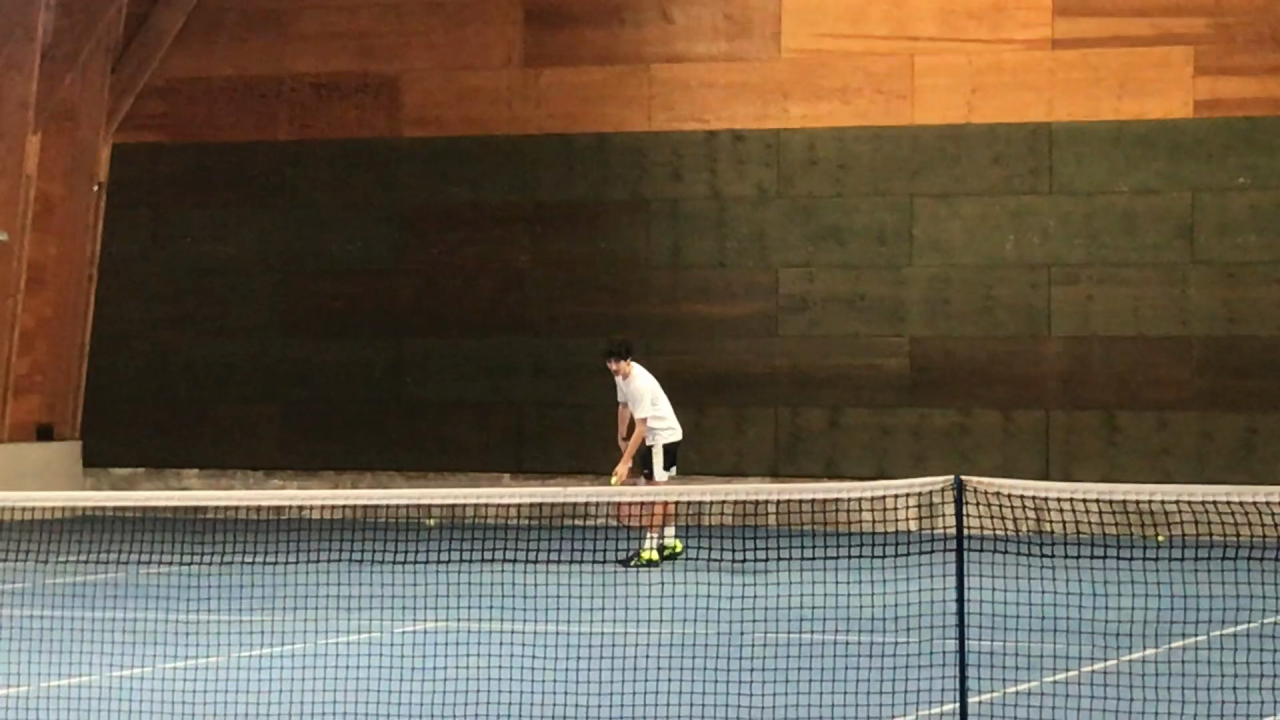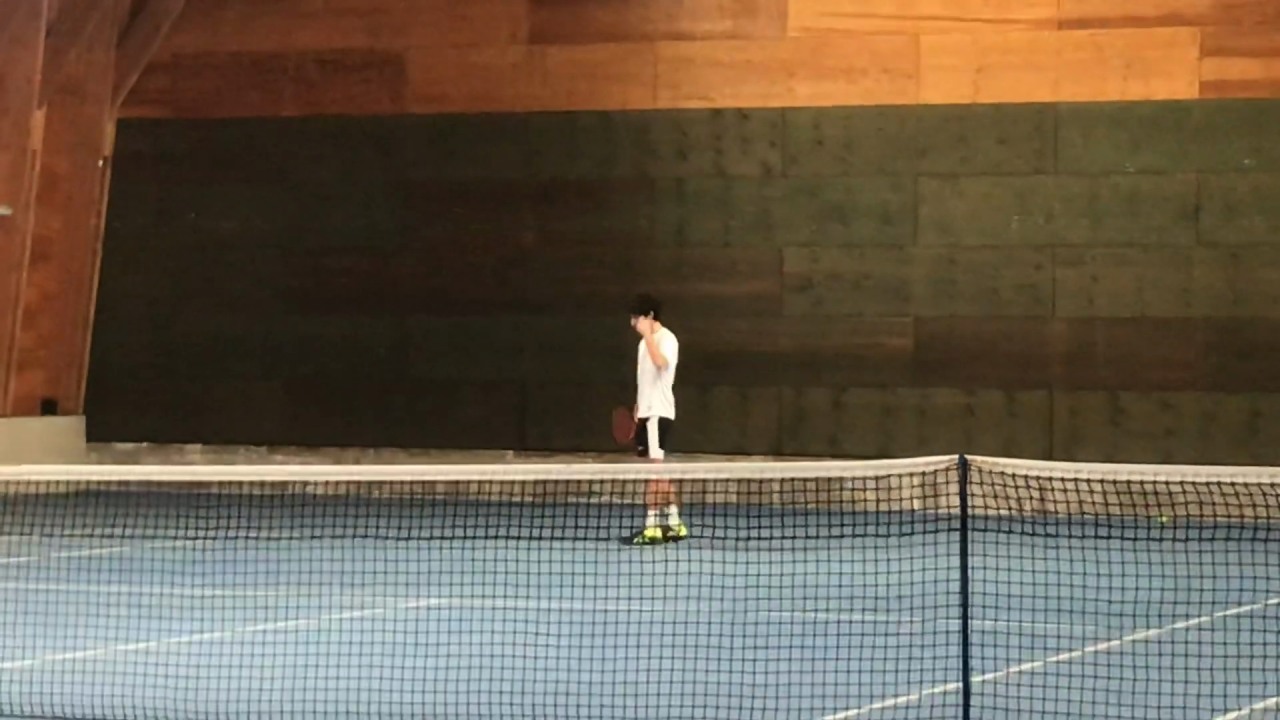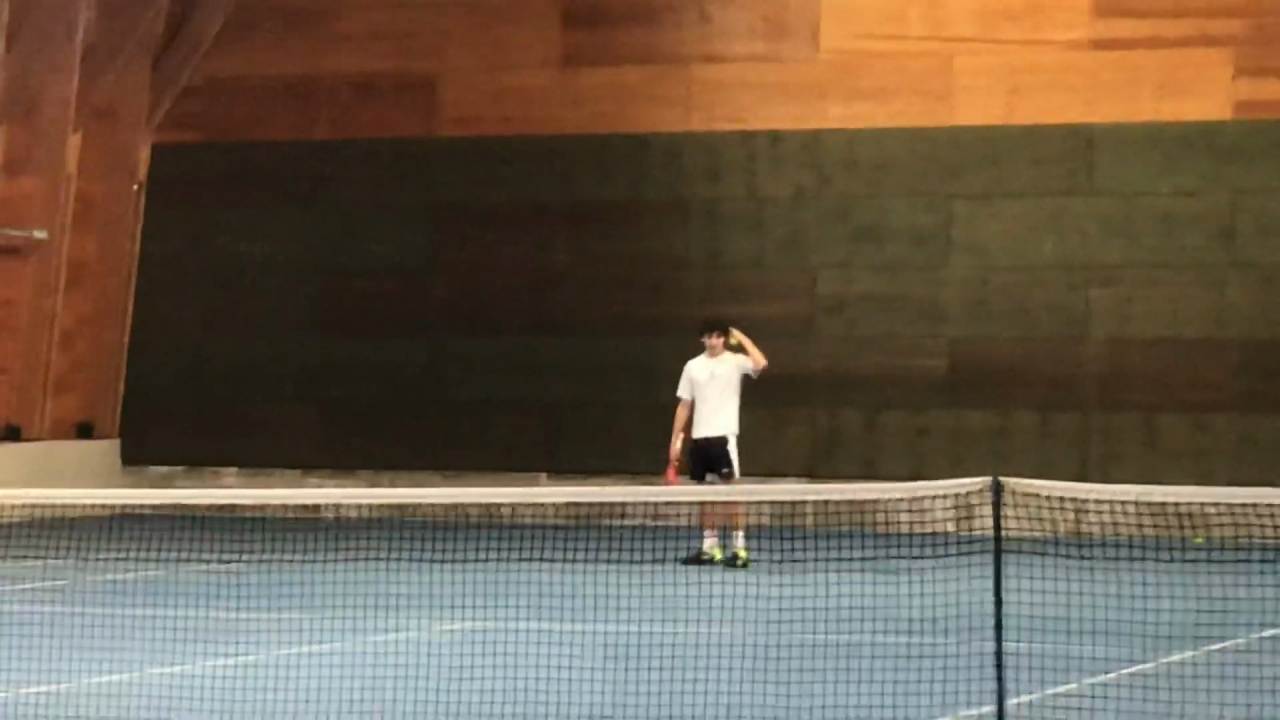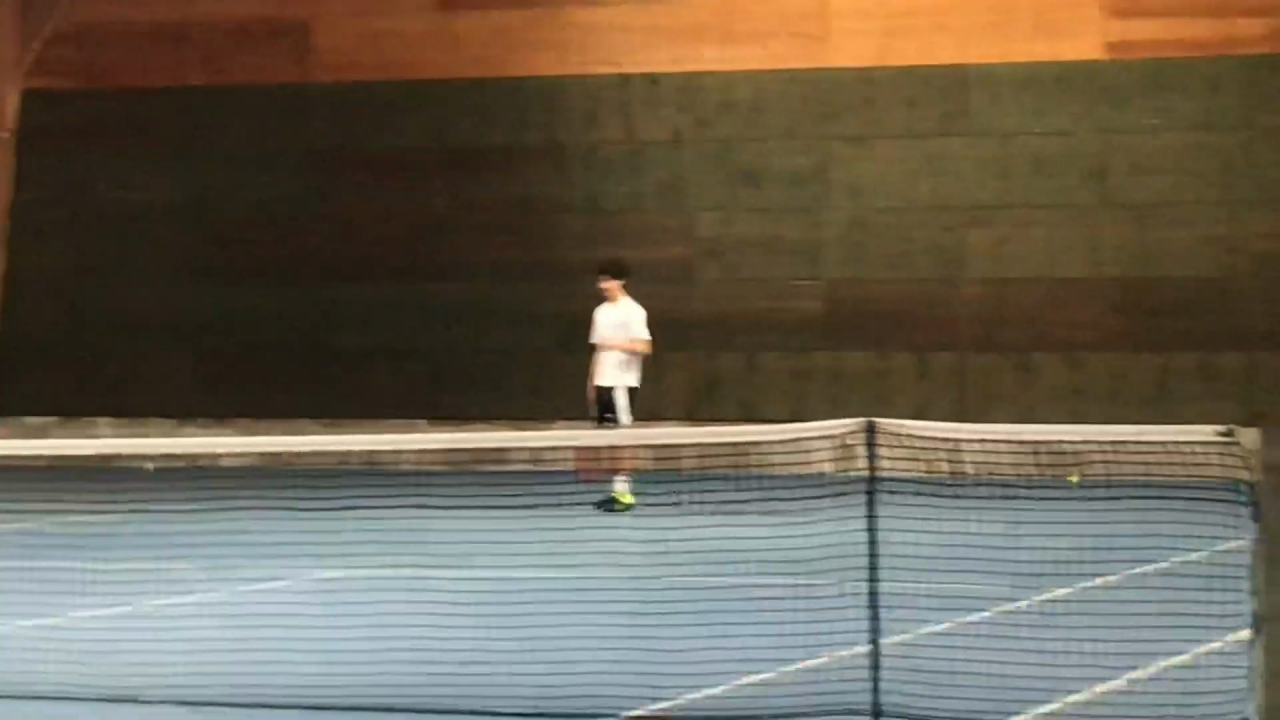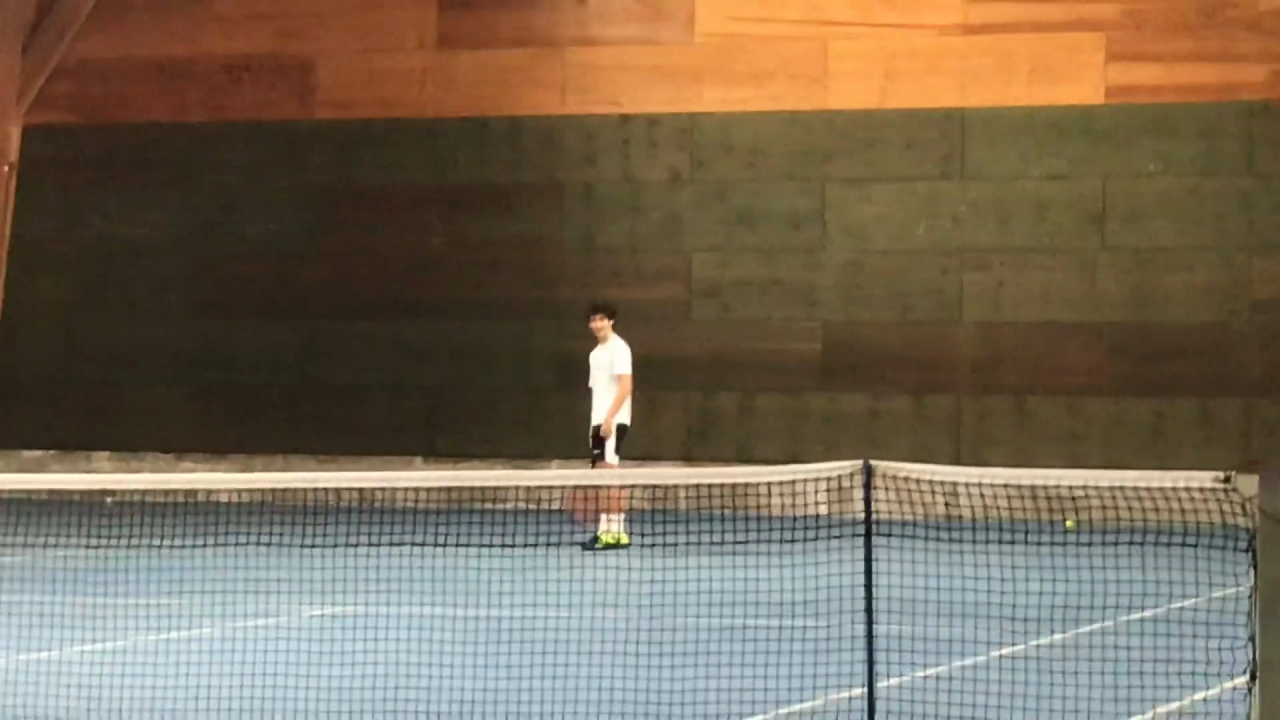
dt=1s
person 1, frame 1
left shoulder: (640, 384)
right shoulder: (622, 375)
left elbow: (640, 429)
right elbow: (623, 406)
left wrist: (624, 463)
right wrist: (621, 438)
left hip: (663, 436)
right hip: (662, 435)
left ankle: (650, 550)
right ankle: (670, 543)
person 1, frame 2
left shoulder: (666, 339)
right shoulder: (645, 341)
left elbow: (660, 364)
left wrist: (647, 335)
right wrist: (637, 412)
left hip: (658, 412)
right hip: (647, 412)
left ankle: (652, 528)
right ankle: (674, 524)
person 1, frame 3
left shoulder: (735, 362)
right shoulder: (692, 366)
left elbow: (761, 364)
right elbow: (684, 405)
left wrist: (743, 339)
right wrist: (675, 439)
left hip: (724, 435)
right hip: (699, 436)
left ankle: (740, 548)
right ankle: (709, 548)
person 1, frame 4
left shoulder: (632, 311)
right shoulder: (600, 312)
left elbow: (644, 348)
left wrist: (618, 345)
right wrist: (592, 382)
left hip: (622, 383)
right hip: (603, 383)
left ankle: (623, 493)
right ankle: (618, 490)
person 1, frame 5
left shoulder: (619, 348)
right shoulder: (595, 353)
left elbow: (625, 387)
left wrist: (609, 418)
right wrist: (594, 425)
left hip: (613, 421)
right hip: (600, 421)
left knee: (605, 473)
left ankle: (607, 531)
right ankle: (617, 531)
